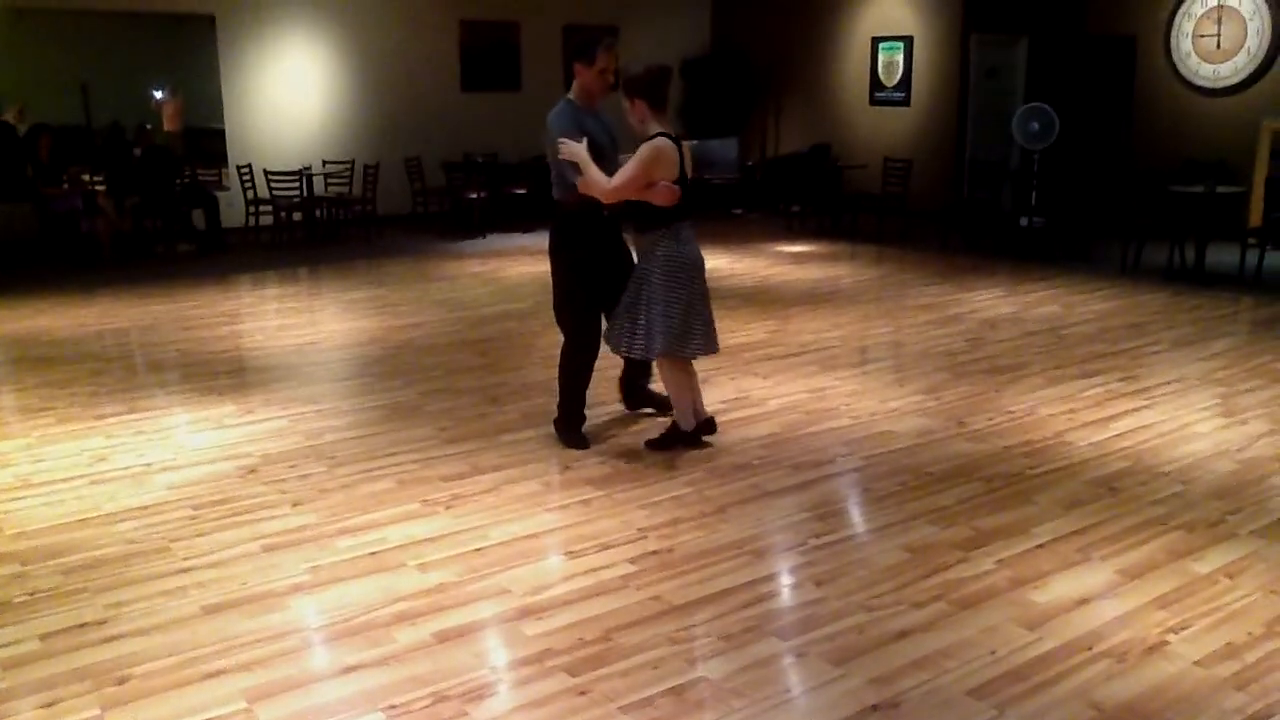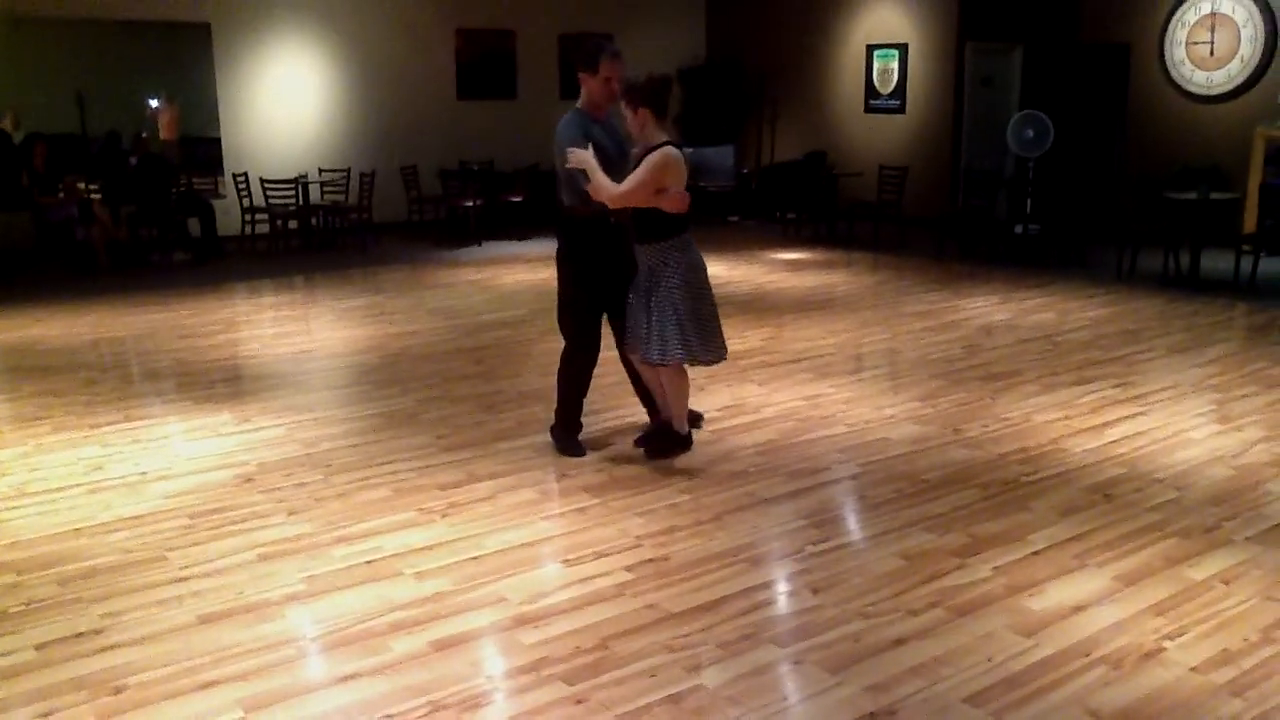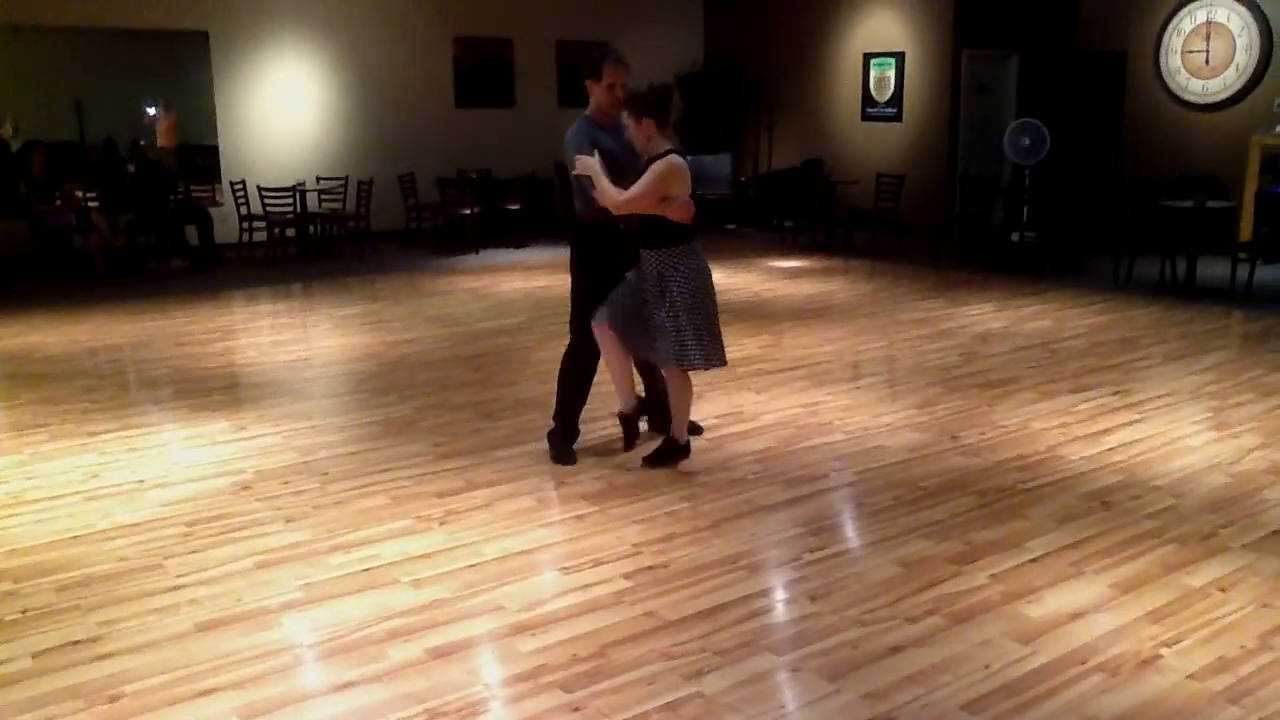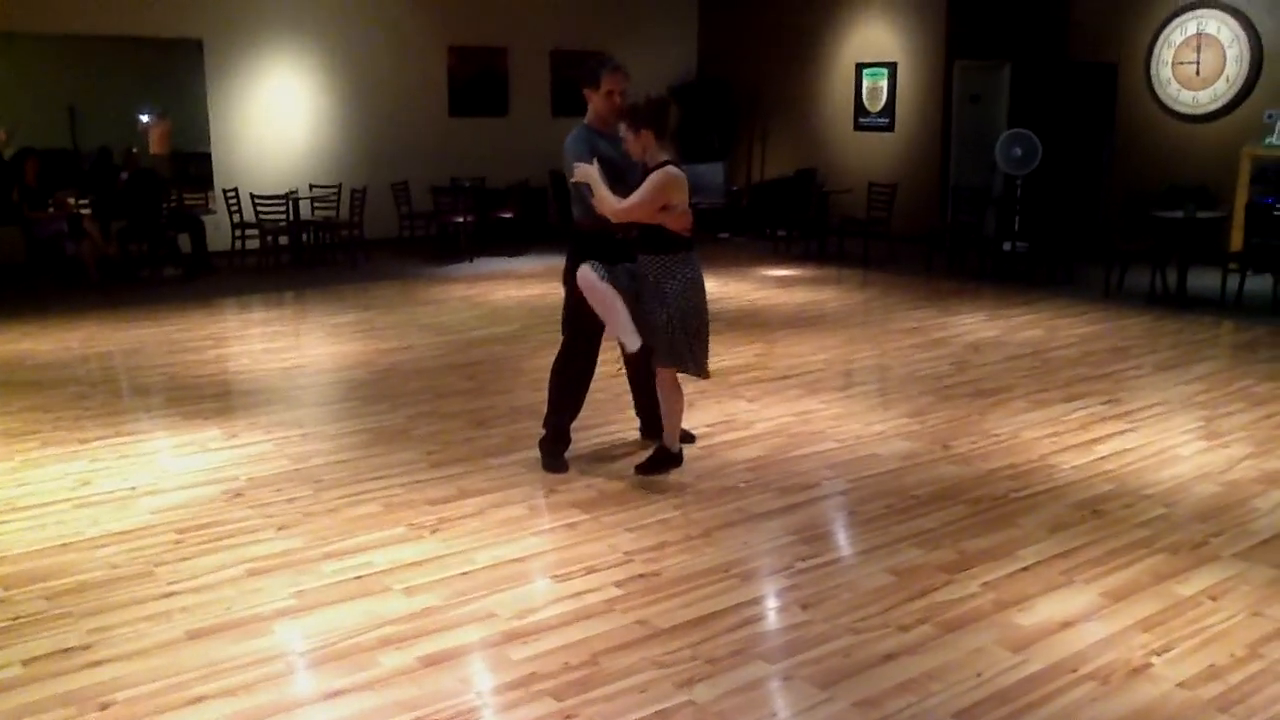
dt=0.2s
person 1, frame 1
left shoulder: (595, 114)
right shoulder: (564, 119)
right elbow: (585, 183)
right wrist: (648, 194)
left hip: (606, 225)
right hip: (575, 231)
right knee: (582, 330)
left ankle: (636, 389)
right ankle: (569, 419)
person 1, frame 2
left shoulder: (610, 122)
right shoulder: (572, 129)
right wrist: (658, 201)
left hip: (615, 234)
right hip: (583, 238)
left knee: (633, 326)
right knee: (583, 338)
left ankle: (660, 409)
right ankle: (565, 427)
person 1, frame 3
left shoulder: (624, 128)
right shoulder: (581, 136)
right wrist: (665, 209)
left hip: (629, 240)
right hip: (595, 244)
right knee: (586, 342)
left ankle: (660, 414)
right ankle: (562, 433)
person 1, frame 4
left shoulder: (623, 136)
right shoulder: (579, 144)
right wrist: (663, 219)
left hip: (627, 248)
right hip: (592, 251)
left knee: (642, 342)
right knee: (579, 348)
left ankle: (653, 423)
right ankle: (554, 440)
person 2, frame 1
left shoulder: (654, 149)
right shoulder: (674, 146)
left elbow: (609, 191)
left wrist: (582, 157)
left hip: (664, 255)
right hip: (678, 250)
left knee: (666, 347)
right knee: (674, 345)
left ankle: (686, 426)
right ankle: (699, 417)
person 2, frame 2
left shoulder: (663, 157)
right shoulder: (659, 154)
left elbow: (615, 197)
left wrist: (589, 163)
left hip: (672, 264)
right hip: (655, 263)
left knee: (668, 355)
right knee: (642, 349)
left ankle: (679, 432)
right ankle: (669, 420)
person 2, frame 3
left shoulder: (670, 166)
right shoulder: (658, 163)
left elbow: (620, 204)
right elbow: (633, 205)
left wrist: (595, 170)
left hip: (677, 270)
right hip: (652, 268)
left knee: (674, 362)
right knee: (604, 325)
left ankle: (678, 441)
right ankle: (629, 405)
person 2, frame 4
left shoulder: (668, 176)
right shoulder: (654, 174)
left elbow: (619, 212)
right elbow: (630, 214)
left wrist: (594, 177)
right wrist: (599, 184)
left hip: (673, 278)
right hip: (647, 273)
left knee: (664, 368)
right knee: (586, 274)
left ankle: (671, 449)
right ankle: (636, 349)
